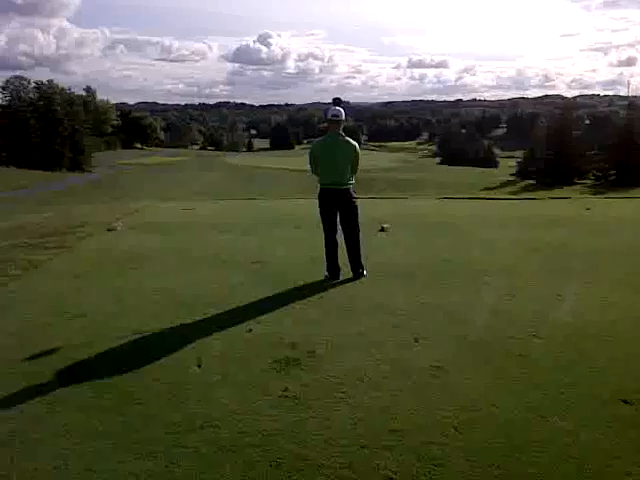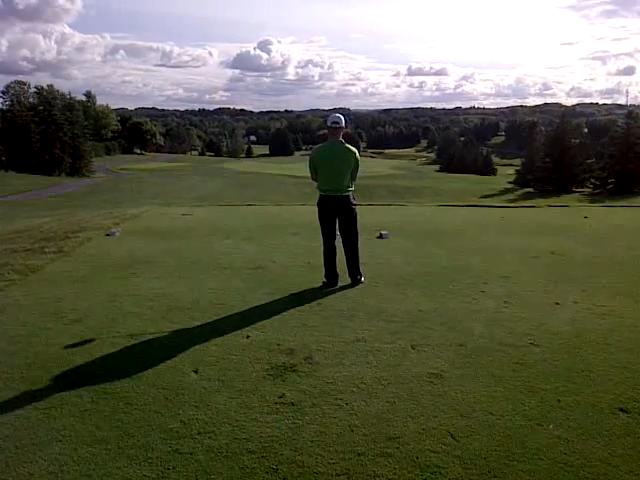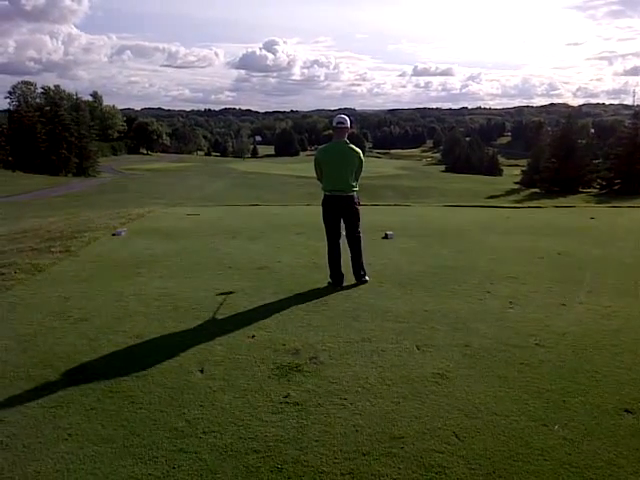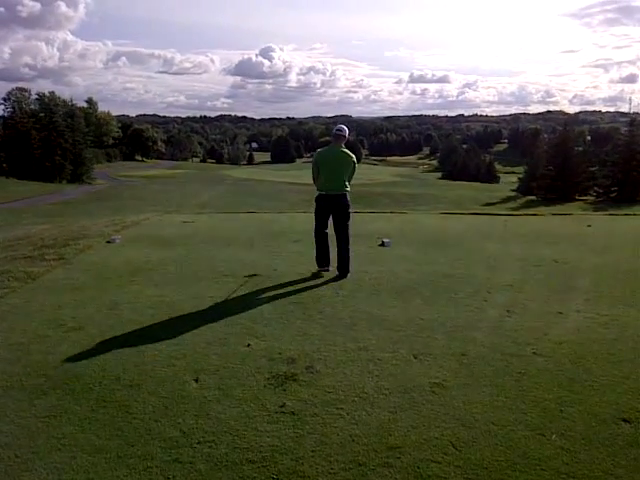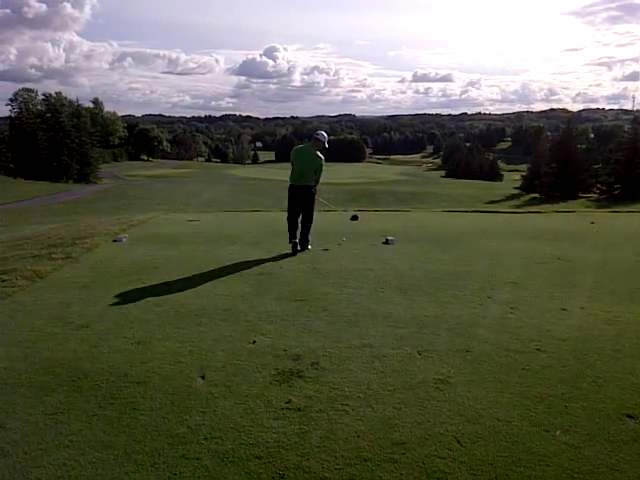
dt=1s
person 1, frame 1
left shoulder: (317, 145)
right shoulder: (352, 145)
left elbow: (314, 171)
right elbow: (354, 170)
left hip: (326, 193)
right hip: (346, 192)
left knee: (330, 234)
right knee: (351, 233)
left ankle: (333, 272)
right ankle: (357, 270)
person 1, frame 2
left shoulder: (316, 152)
right shoulder: (352, 152)
left elbow: (314, 177)
right elbow: (353, 178)
left hip: (325, 200)
right hip: (346, 199)
left knee: (328, 241)
right knee: (350, 240)
left ankle: (331, 279)
right ankle: (355, 277)
person 1, frame 3
left shoulder: (321, 152)
right shoulder: (356, 153)
left elbow: (319, 177)
right elbow: (357, 177)
left hip: (330, 200)
right hip: (350, 199)
left knee: (333, 241)
right knee: (354, 238)
left ankle: (336, 278)
right ankle: (360, 274)
person 1, frame 4
left shoulder: (319, 154)
right shoulder: (351, 158)
left elbow: (315, 178)
right elbow: (349, 179)
left hip: (323, 198)
right hip: (342, 198)
left knee: (321, 231)
right knee: (343, 235)
left ankle: (323, 264)
right ankle: (343, 270)
person 1, frame 5
left shoulder: (296, 150)
right shoulder: (319, 157)
right elbow: (317, 178)
left hip: (294, 188)
right hip: (309, 189)
left knee: (292, 216)
right knee: (307, 218)
left ankle: (294, 240)
right ankle: (304, 243)
